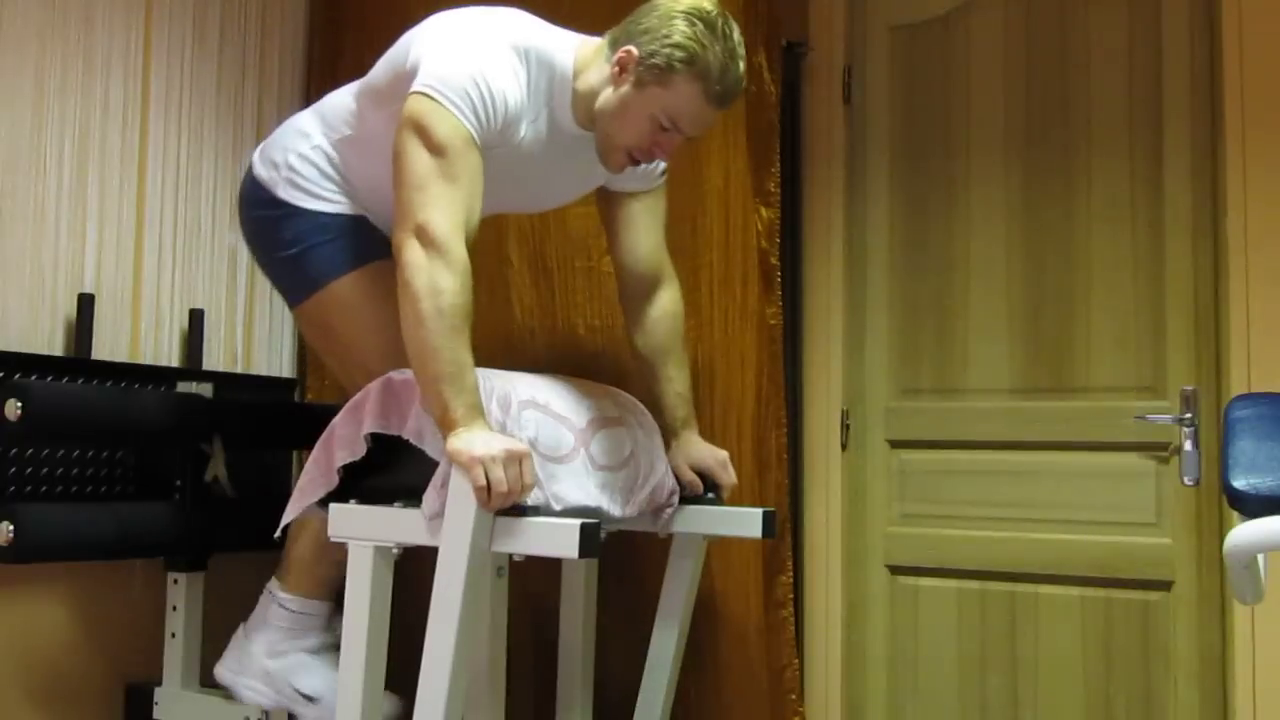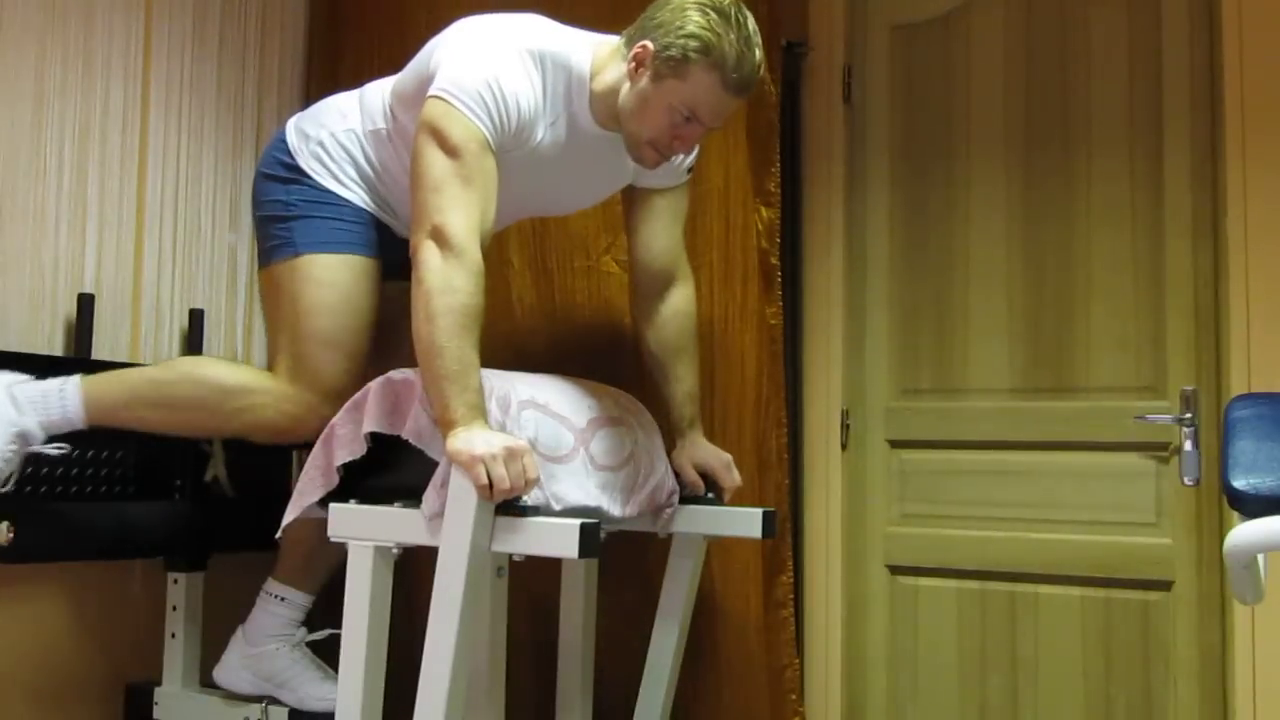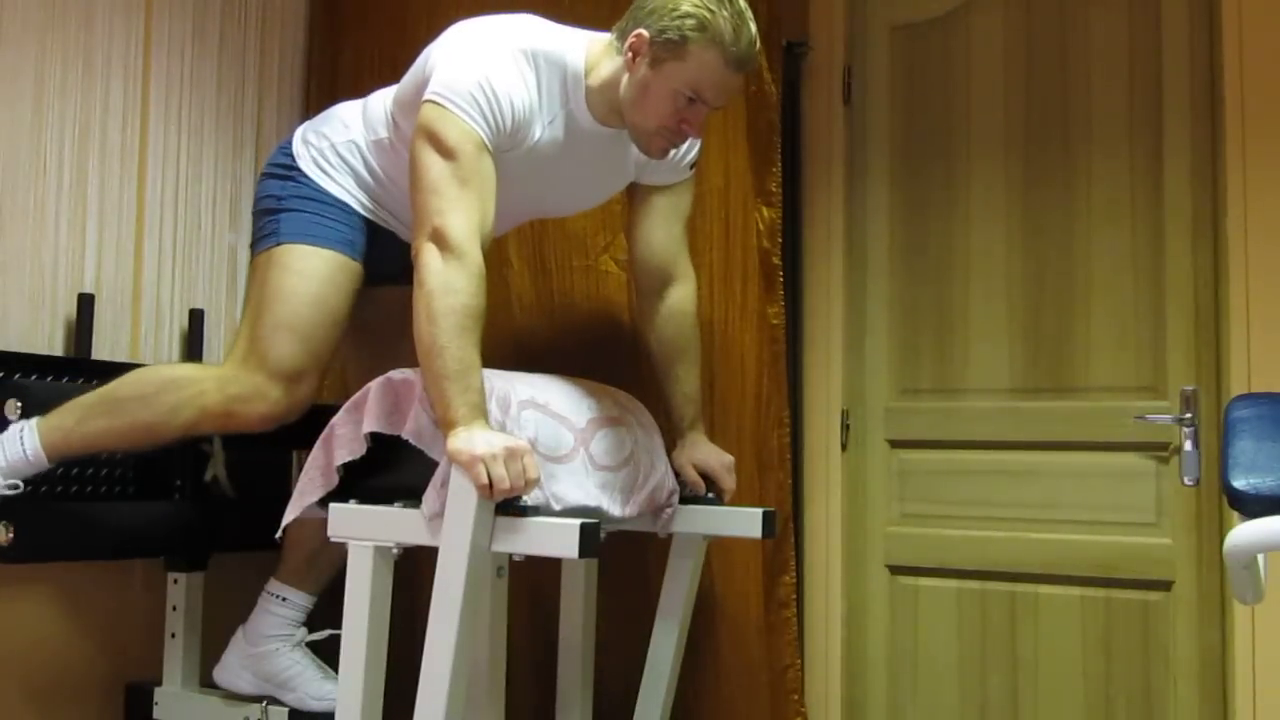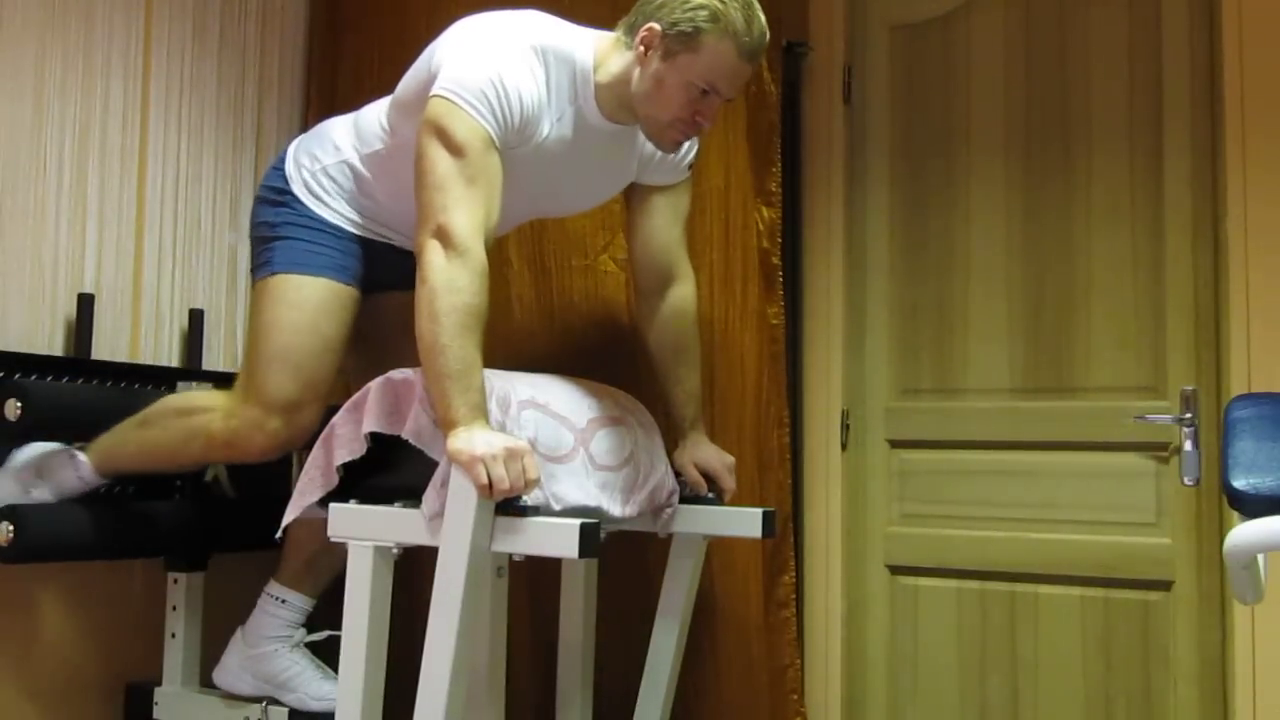
dt=0.5s
person 1, frame 1
left shoulder: (644, 132)
right shoulder: (481, 64)
left elbow: (648, 289)
right elbow: (427, 244)
left wrist: (680, 432)
right wrist: (462, 426)
left hip: (379, 206)
right hip: (303, 194)
right knee: (412, 407)
left ankle: (275, 637)
right ankle: (283, 644)
person 1, frame 2
left shoulder: (663, 134)
right shoulder: (498, 67)
left elbow: (664, 287)
right elbow: (447, 245)
left wrist: (687, 432)
right wrist: (463, 424)
left hip: (401, 216)
right hip: (326, 174)
right knee: (304, 401)
left ankle: (265, 642)
person 1, frame 3
left shoulder: (666, 141)
right shoulder: (493, 67)
left elbow: (667, 285)
right elbow: (449, 247)
left wrist: (690, 431)
right wrist: (466, 425)
left hip: (410, 233)
right hip: (332, 182)
right knee: (265, 391)
left ankle: (267, 642)
person 1, frame 4
left shoulder: (665, 139)
right shoulder: (501, 63)
left elbow: (665, 286)
right elbow: (452, 244)
left wrist: (690, 432)
right wrist: (466, 424)
left hip: (408, 242)
right hip: (326, 200)
right knee: (269, 423)
left ankle: (265, 643)
